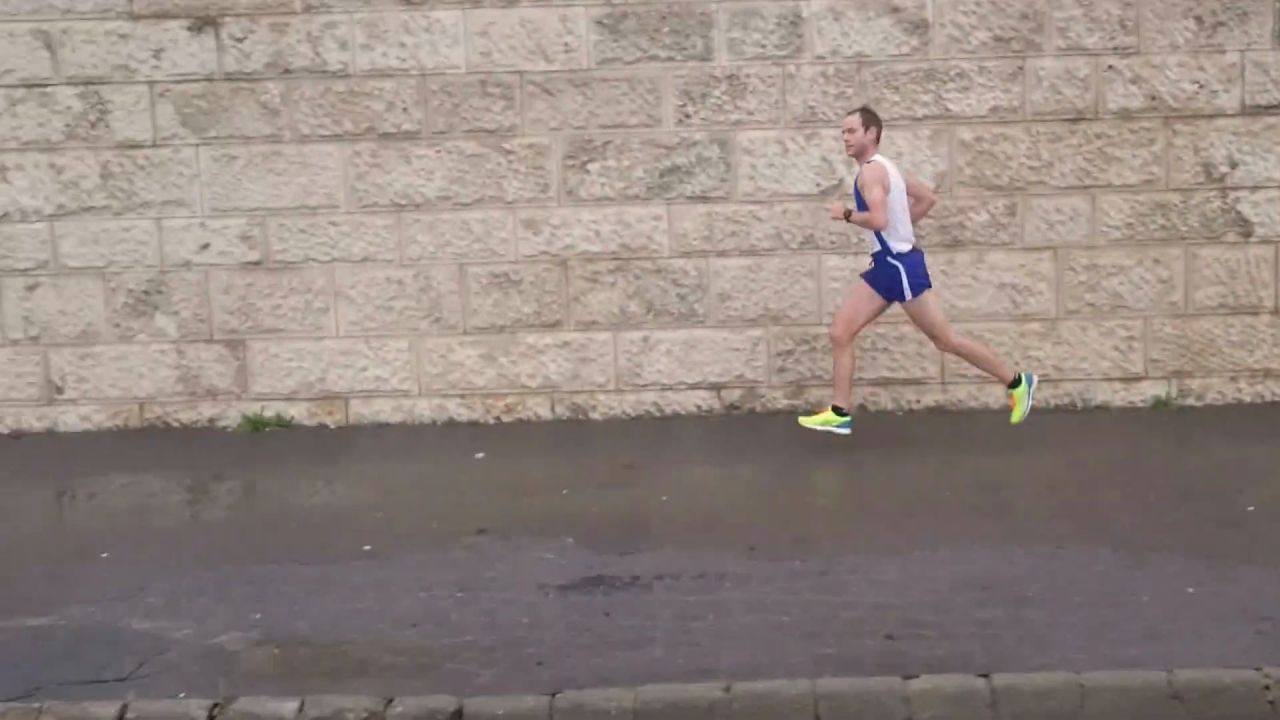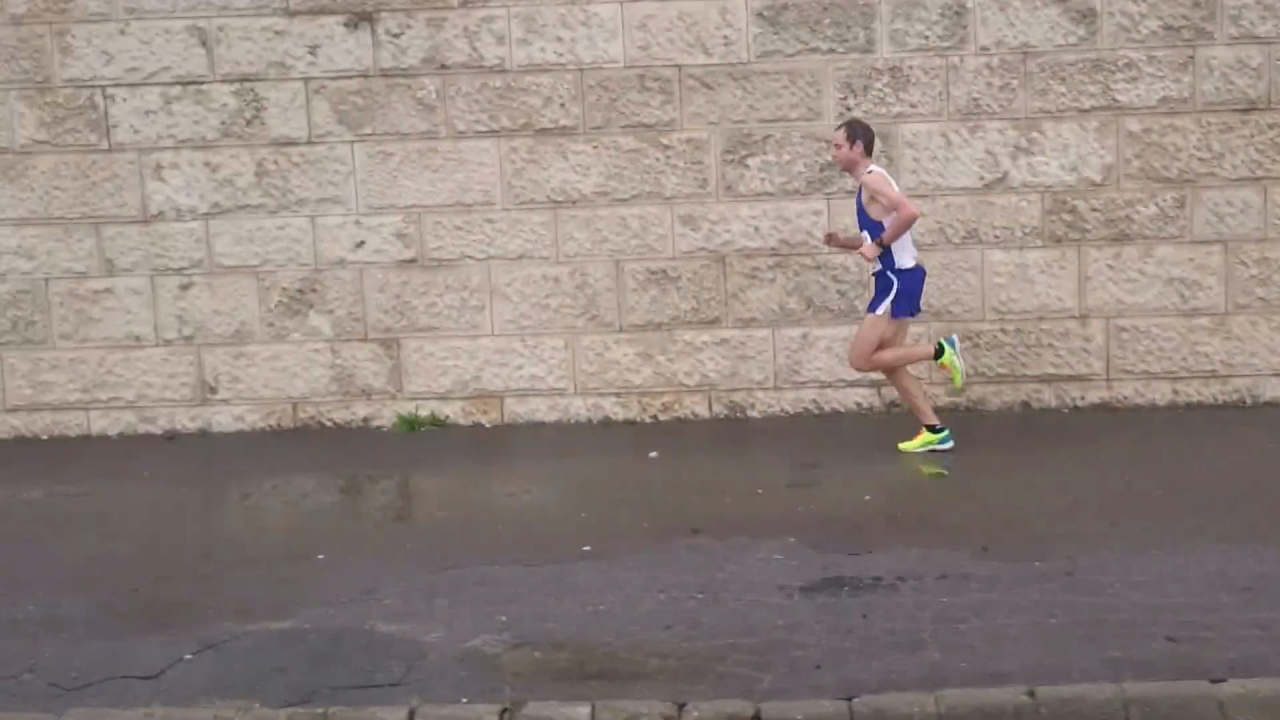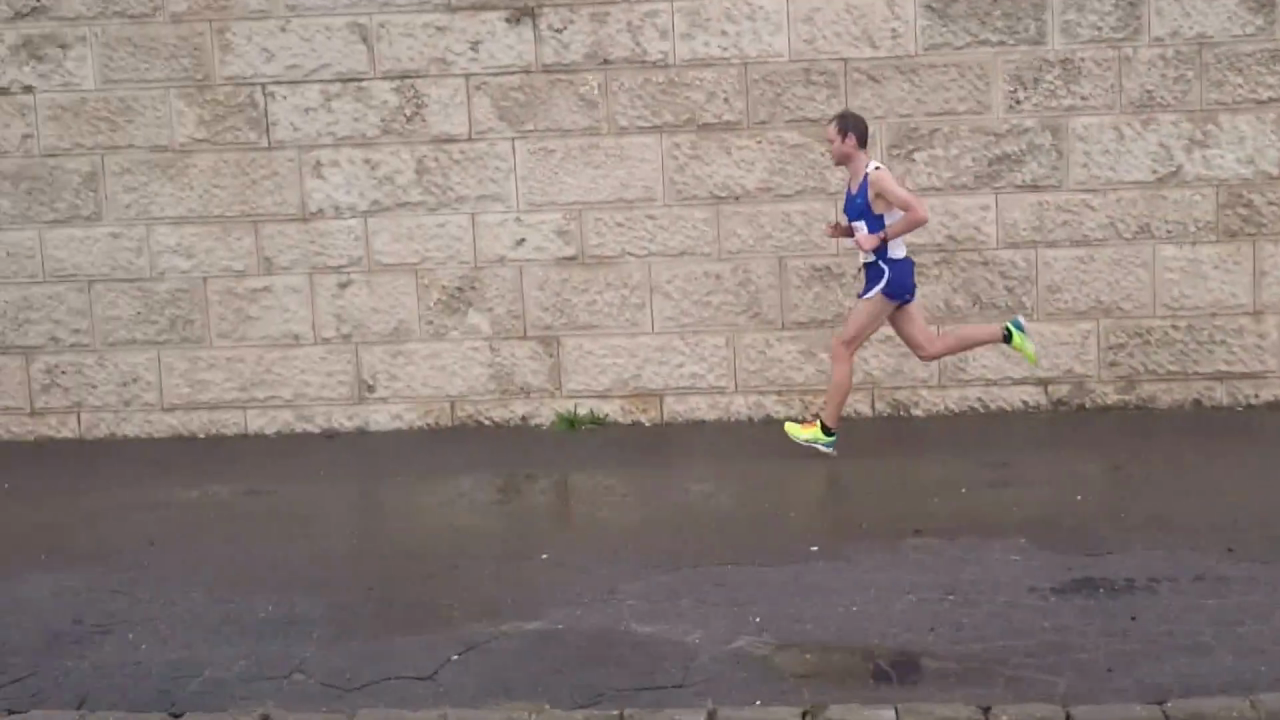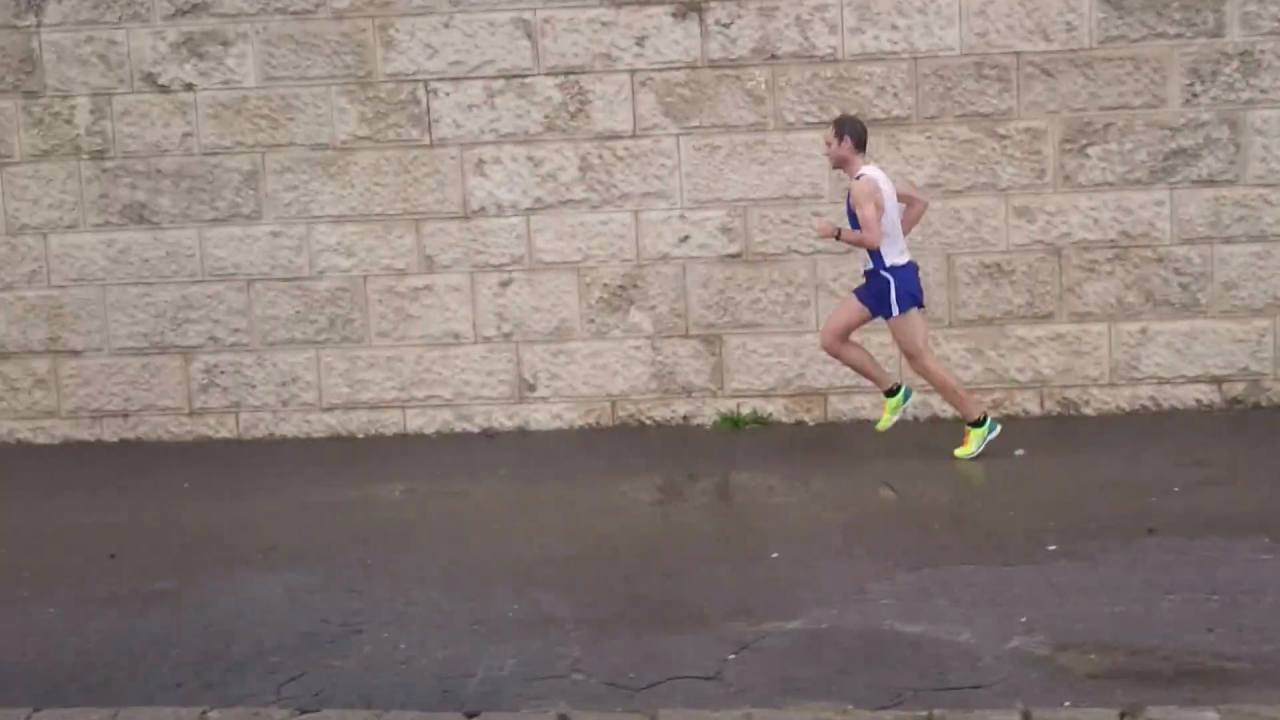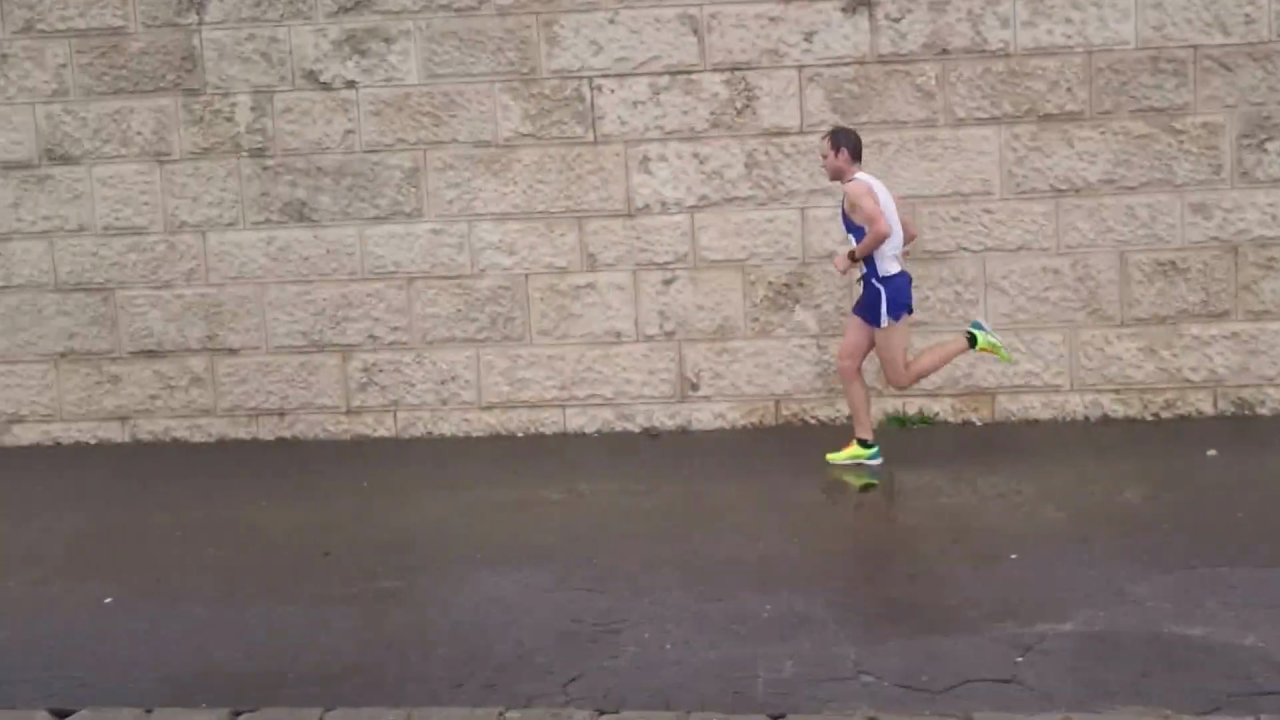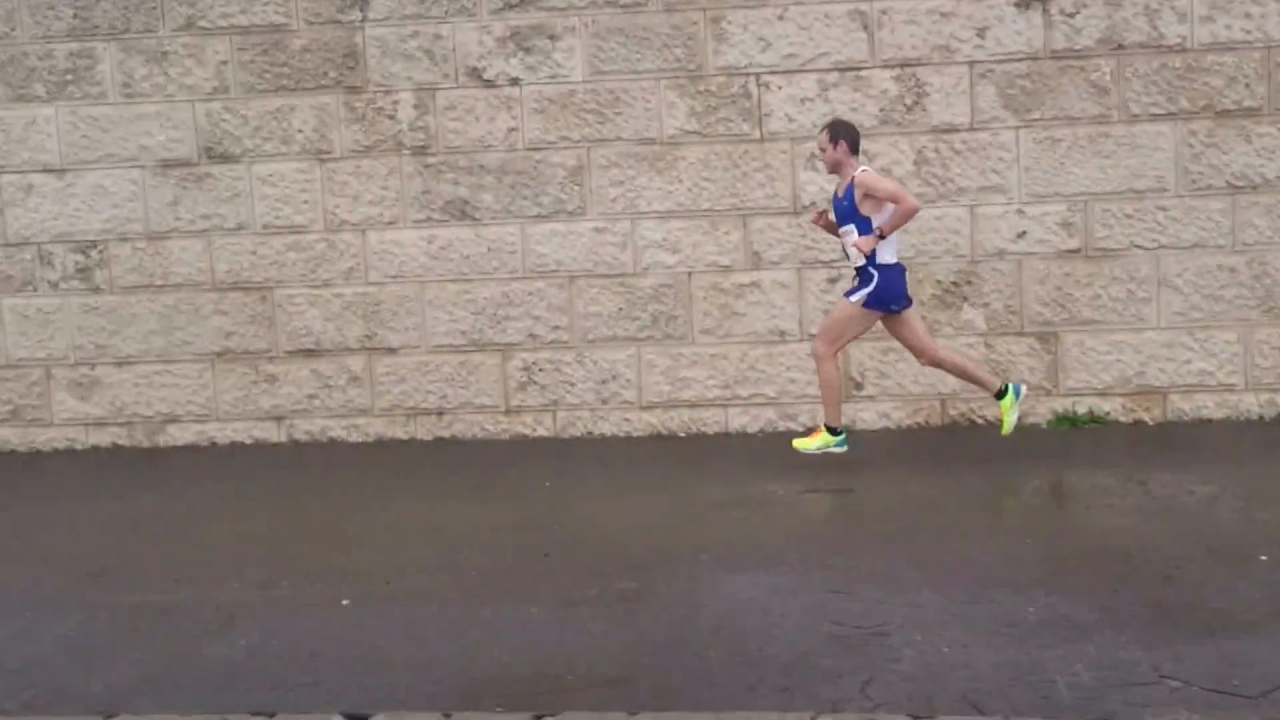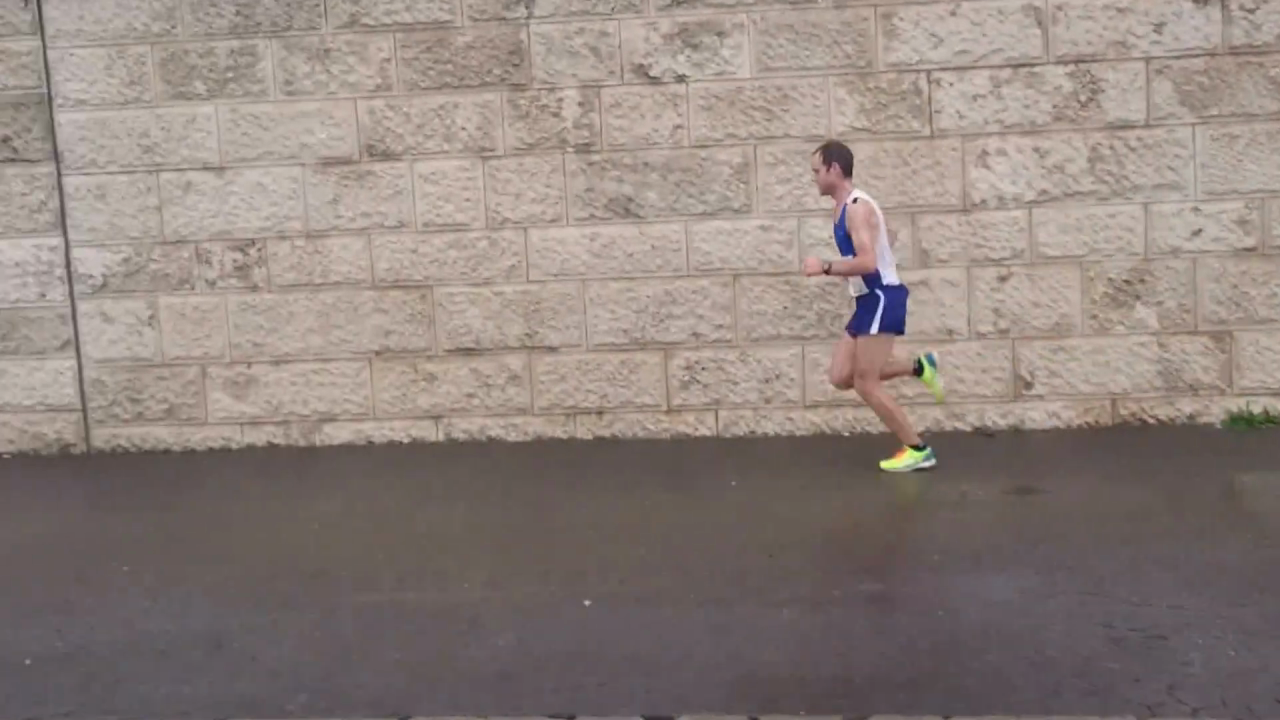
dt=0.2s
person 1, frame 1
left shoulder: (872, 169)
right shoulder: (880, 170)
left elbow: (879, 220)
right elbow: (928, 199)
left wrist: (845, 214)
left hip: (899, 268)
right hip: (884, 266)
left knee: (946, 341)
right knee: (839, 332)
left ankle: (1016, 382)
right ankle: (840, 414)
person 1, frame 2
left shoulder: (873, 180)
right shoulder: (870, 184)
left elbow: (911, 212)
left wrist: (878, 244)
right wrist: (836, 241)
left hip: (898, 282)
right hip: (891, 280)
left knee: (861, 360)
right knee: (891, 367)
left ankle: (940, 349)
right ankle: (936, 431)
person 1, frame 3
left shoulder: (877, 176)
right shoulder: (856, 180)
left elbow: (920, 215)
left wrist: (878, 239)
right wrist: (839, 231)
left hip: (889, 273)
right hip: (883, 274)
left knee: (841, 348)
right knee: (928, 348)
left ankle: (826, 430)
right ankle: (1006, 333)
person 1, frame 4
left shoulder: (863, 184)
right shoulder: (870, 177)
left elbow: (871, 239)
right elbow: (919, 200)
left wrist: (835, 232)
left hip: (892, 279)
right hip: (881, 279)
left knee: (921, 362)
right knee: (830, 339)
left ankle: (978, 423)
right ankle: (893, 390)
person 1, frame 5
left shoulder: (855, 188)
right shoulder: (871, 187)
left elbow: (881, 229)
right elbow: (908, 234)
left wrist: (852, 257)
left hip: (885, 289)
right hip: (879, 287)
left knee: (901, 378)
right knee: (846, 365)
left ankle: (971, 339)
right ankle: (865, 444)
person 1, frame 6
left shoulder: (864, 179)
right shoulder: (844, 185)
left elbow: (911, 203)
left wrist: (874, 236)
right wrist: (826, 223)
left hip: (879, 279)
right hip: (875, 278)
left knee: (823, 347)
right knee: (928, 353)
left ankle: (833, 433)
right ankle: (1004, 392)
person 1, frame 7
left shoulder: (858, 207)
right shoulder: (848, 206)
left elbow: (868, 263)
right elbow: (875, 250)
left wrist: (825, 268)
right wrist: (833, 267)
left hip: (882, 301)
right hip: (871, 302)
left knee: (865, 384)
right knee: (840, 378)
left ankle: (917, 449)
right ankle: (919, 367)
